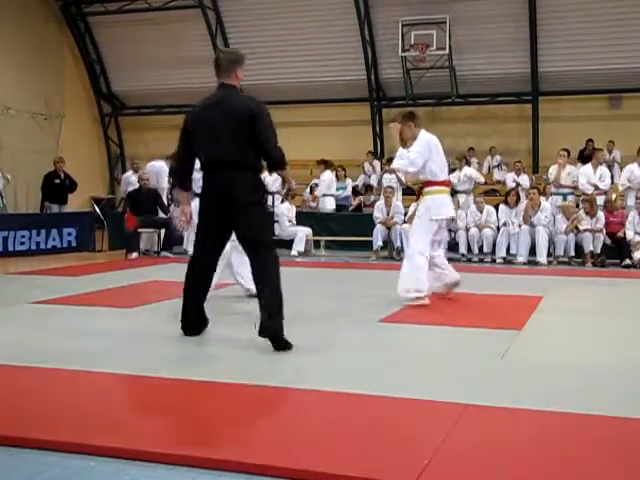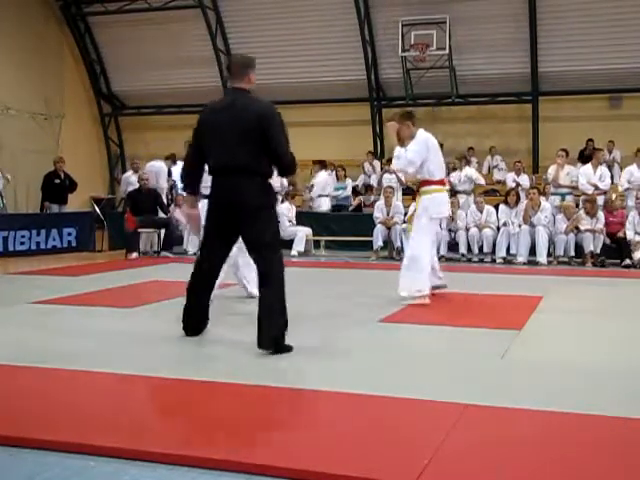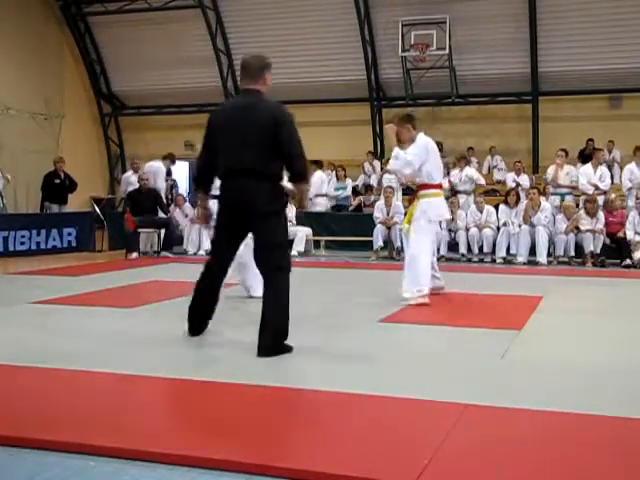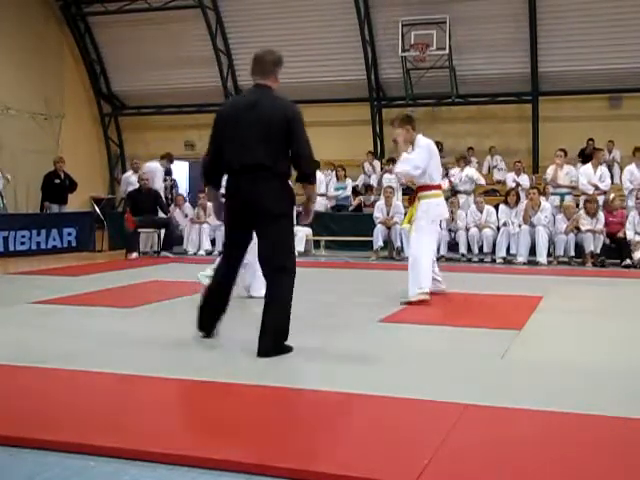
dt=0.1s
person 1, frame 1
left shoulder: (197, 112)
right shoulder: (252, 107)
left elbow: (182, 162)
right elbow: (272, 152)
left wrist: (183, 203)
right wrist: (287, 179)
left hip: (213, 189)
right hip: (246, 187)
left knee: (203, 256)
right knee: (263, 256)
left ankle: (192, 321)
right ankle: (272, 324)
person 1, frame 2
left shoulder: (208, 114)
right shoulder: (264, 110)
left elbow: (193, 163)
right elbow: (283, 156)
left wrist: (190, 204)
left hip: (221, 193)
right hip: (255, 193)
left knee: (208, 260)
right knee: (270, 265)
left ankle: (193, 322)
right ankle: (272, 336)
person 1, frame 3
left shoulder: (219, 115)
right shoulder: (277, 113)
left elbow: (205, 165)
right elbow: (296, 161)
left wrist: (202, 203)
right wrist: (301, 192)
left hip: (230, 195)
right hip: (265, 196)
left knee: (218, 260)
right knee: (276, 268)
left ankle: (197, 321)
right ankle: (271, 340)
person 1, frame 4
left shoulder: (227, 110)
right shoulder: (286, 111)
left elbow: (212, 162)
right elbow: (304, 163)
left wrist: (216, 199)
right wrist: (309, 201)
left hip: (237, 192)
right hip: (272, 194)
left knee: (229, 259)
right knee: (280, 268)
left ankle: (208, 320)
right ankle: (271, 341)
person 2, frame 1
left shoulder: (425, 140)
right shoulder: (425, 140)
left elbow: (407, 165)
right elbow: (414, 168)
left wrist: (396, 140)
right wrist: (404, 145)
left hip: (433, 199)
right hip: (438, 198)
left knee: (418, 246)
right knee: (433, 246)
left ankle: (419, 294)
right ankle: (449, 278)
person 2, frame 2
left shoulder: (422, 139)
right shoulder: (423, 139)
left elbow: (406, 165)
right elbow: (412, 169)
left wrist: (394, 139)
right wrist: (403, 144)
left hip: (431, 198)
right hip: (434, 197)
left knee: (419, 246)
right knee: (426, 244)
left ankle: (419, 293)
right ankle: (434, 281)
person 2, frame 3
left shoulder: (422, 143)
right shoulder: (421, 143)
left elbow: (402, 166)
right elbow: (409, 171)
left wrist: (393, 141)
right wrist: (400, 146)
left hip: (429, 202)
right hip: (430, 201)
left knee: (418, 247)
right knee: (425, 245)
left ankle: (419, 293)
right ankle: (434, 282)
person 2, frame 4
left shoulder: (424, 145)
right shoulder: (417, 146)
left elbow: (408, 171)
right elbow: (407, 175)
left wrist: (401, 145)
right wrist: (402, 148)
left hip: (429, 203)
right hip: (427, 202)
left knee: (420, 247)
right knee: (424, 246)
left ankle: (421, 291)
right ankle: (435, 283)
